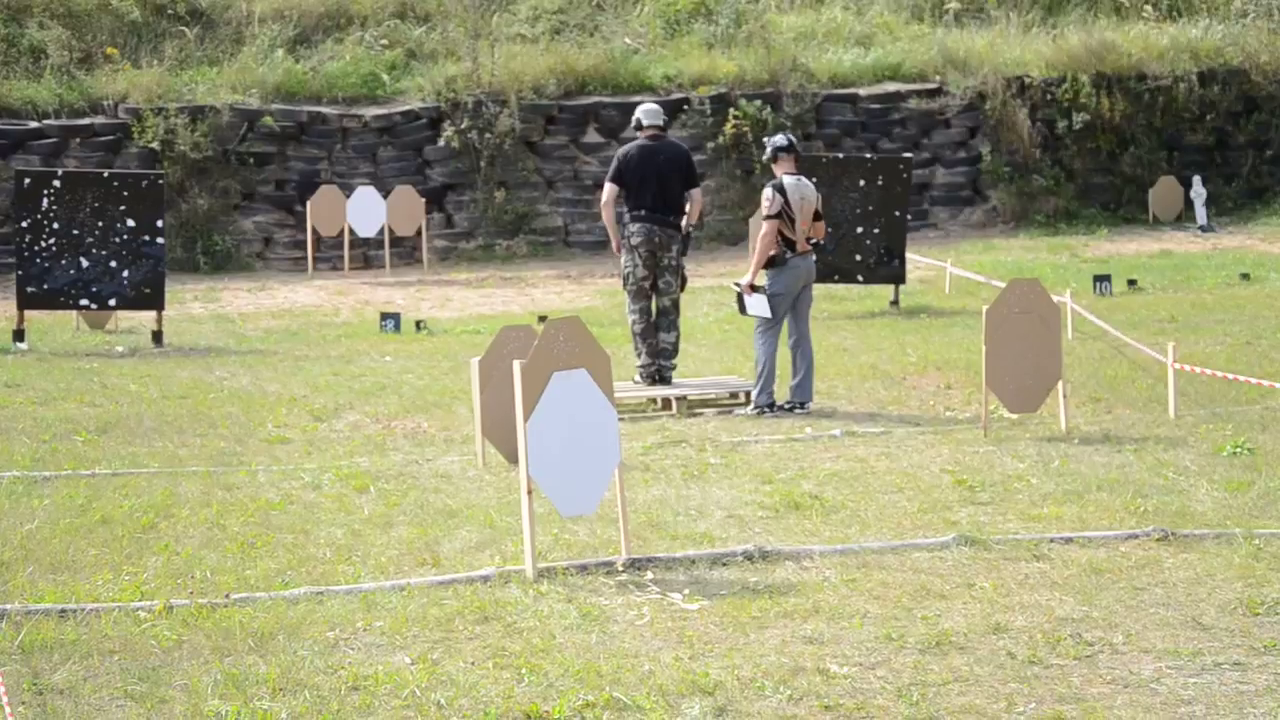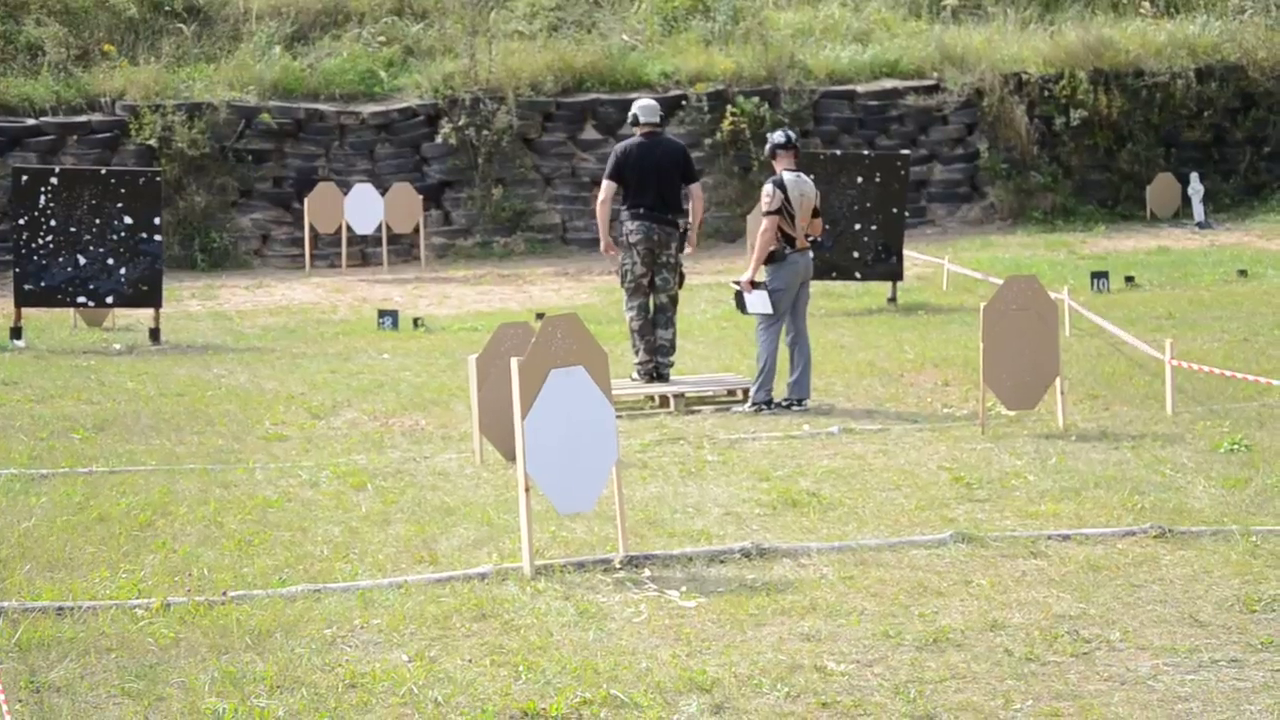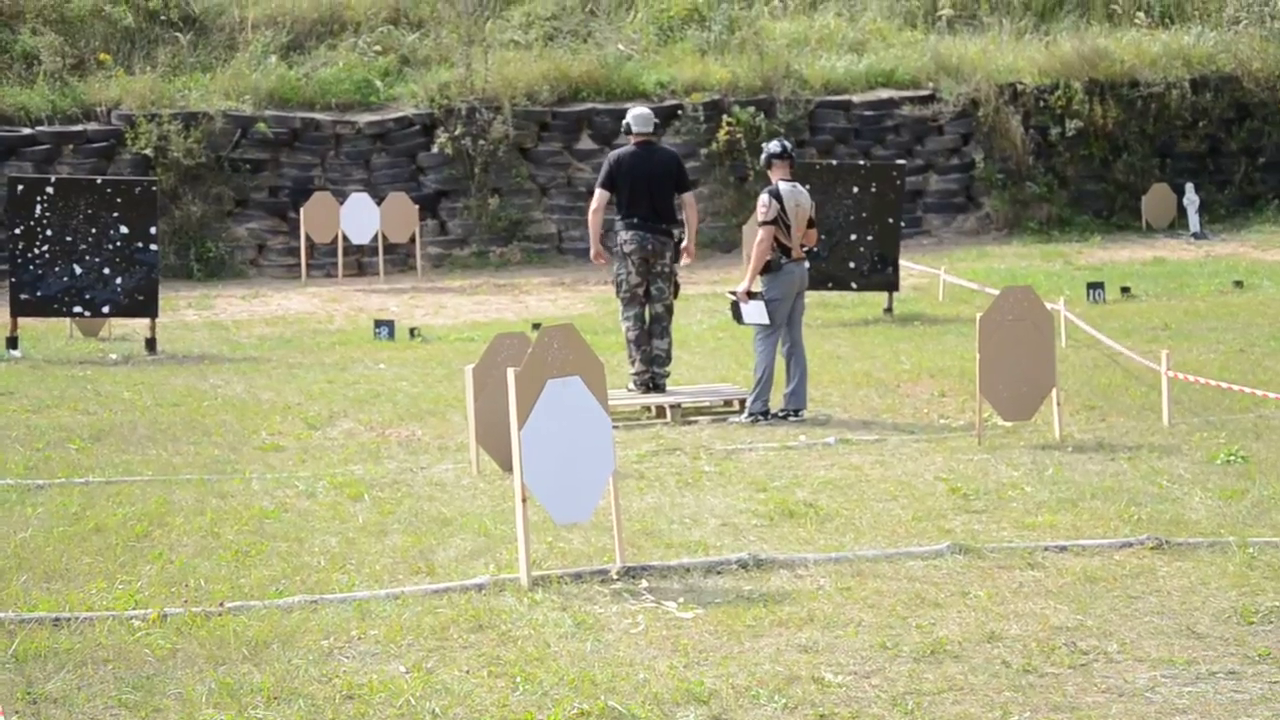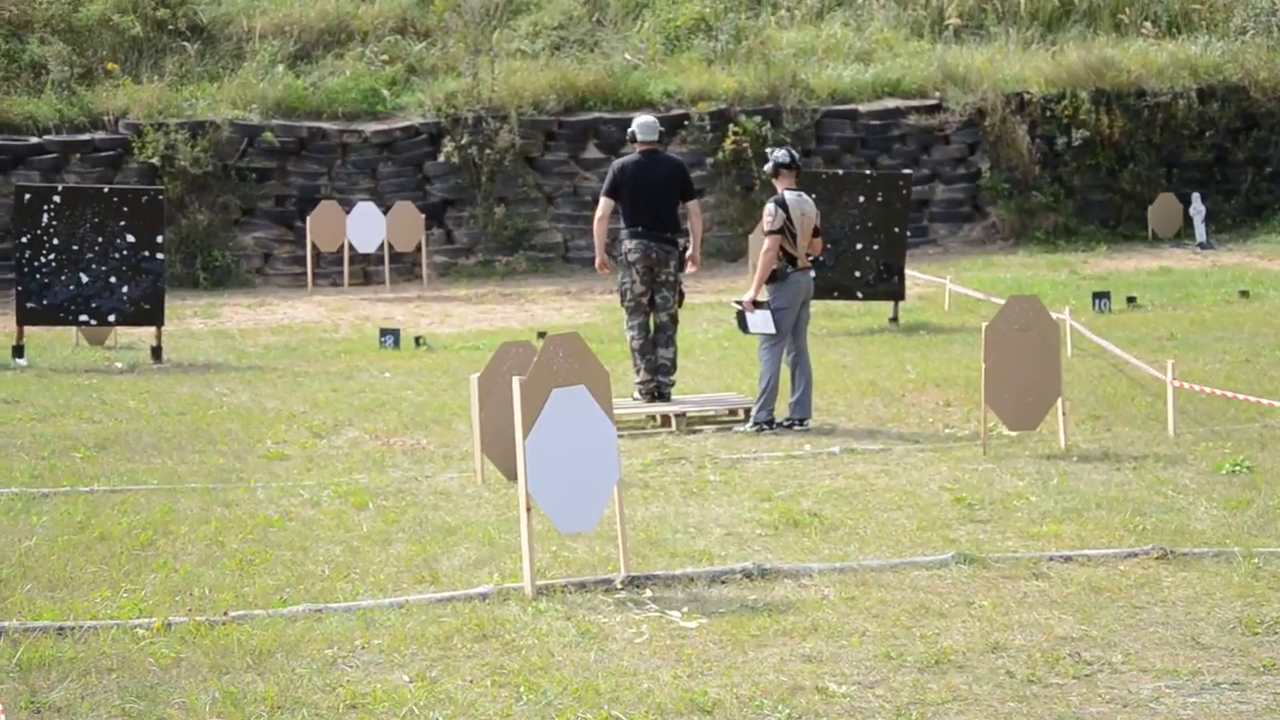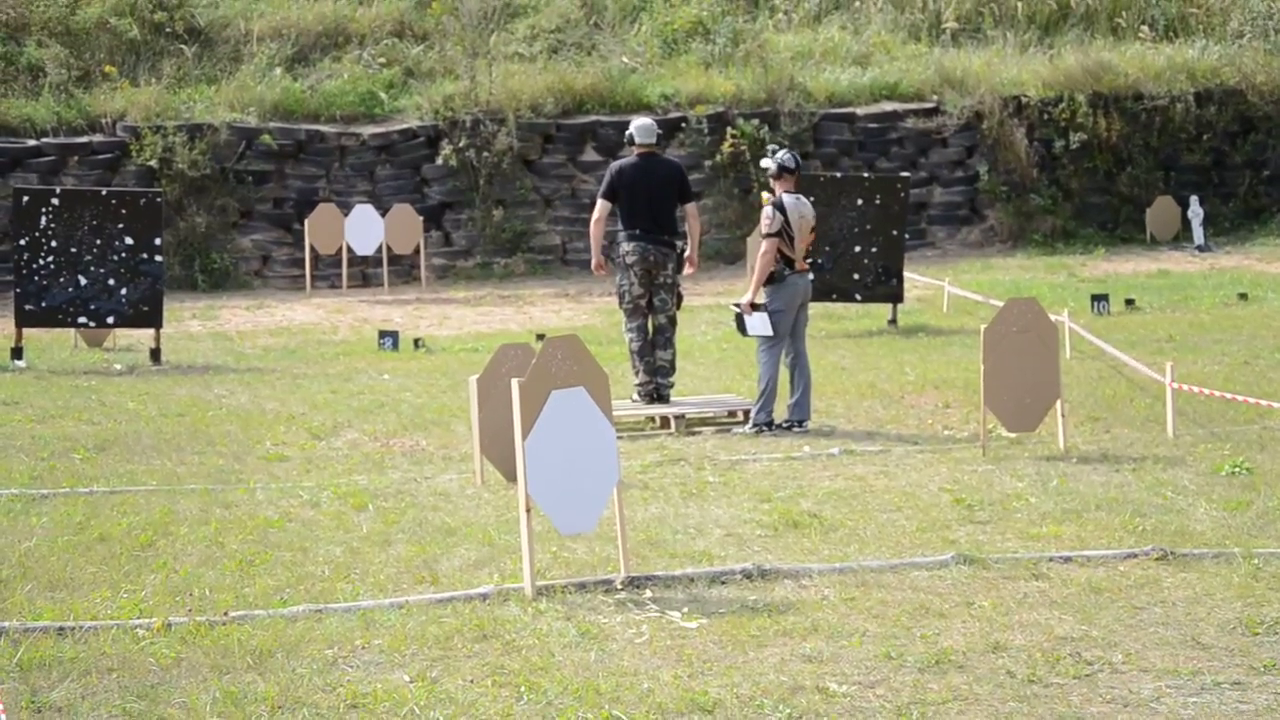
dt=0.4s
person 1, frame 1
left shoulder: (627, 152)
right shoulder: (680, 152)
left elbow: (607, 200)
right elbow: (696, 199)
left wrist: (615, 236)
right wrist: (684, 229)
left hip: (638, 231)
right hip: (670, 233)
left knee: (639, 303)
right knee: (669, 304)
left ankle: (647, 370)
right ankle: (665, 369)
person 1, frame 2
left shoulder: (623, 150)
right shoulder: (677, 149)
left elbow: (604, 198)
right elbow: (697, 195)
left wrist: (604, 236)
right wrist: (692, 231)
left hip: (635, 228)
right hip: (668, 229)
left knee: (637, 300)
right knee: (666, 301)
left ankle: (644, 367)
right ankle: (663, 366)
person 1, frame 3
left shoulder: (617, 158)
right shoulder: (671, 158)
left elbow: (597, 206)
right elbow: (689, 203)
left wrist: (594, 243)
right wrist: (690, 240)
left hip: (630, 238)
right hip: (663, 239)
left knee: (633, 310)
right knee: (661, 311)
left ankle: (641, 377)
right ankle: (659, 376)
person 1, frame 4
left shoulder: (621, 167)
right shoulder: (676, 167)
left elbow: (602, 215)
right elbow: (694, 212)
left wrist: (600, 252)
right wrist: (695, 249)
left hip: (635, 247)
right hip: (668, 247)
left knee: (637, 319)
right knee: (666, 320)
left ankle: (646, 386)
right ankle: (664, 385)
person 1, frame 5
left shoulder: (619, 169)
right shoulder: (674, 169)
left elbow: (598, 216)
right elbow: (692, 214)
left wrist: (596, 253)
right wrist: (693, 250)
left hip: (632, 249)
right hip: (666, 250)
left knee: (636, 321)
right knee: (665, 322)
left ankle: (645, 387)
right ankle: (663, 387)
person 2, frame 1
left shoulder: (774, 189)
right shoulder: (810, 188)
left elbow: (767, 234)
right elbow: (820, 231)
left wrist: (751, 273)
left hip: (784, 267)
right hip: (806, 264)
left knee: (766, 331)
right knee: (800, 332)
left ankle: (763, 400)
right ankle: (801, 398)
person 2, frame 2
left shoulder: (775, 185)
right shoulder: (809, 185)
left elbow: (768, 230)
right elbow: (817, 229)
left wrist: (751, 270)
left hip: (783, 263)
right hip: (804, 260)
left knee: (768, 328)
right knee: (797, 329)
left ankle: (761, 397)
right ankle: (798, 395)
person 2, frame 3
left shoulder: (770, 195)
right shoulder: (804, 196)
left elbow: (764, 240)
left wrist: (748, 280)
left hip: (779, 273)
right hip: (799, 270)
left knee: (766, 339)
right knee: (793, 339)
left ankle: (758, 407)
right ankle: (795, 405)
person 2, frame 4
left shoulder: (776, 205)
right shoulder: (809, 204)
left elbow: (770, 249)
left wrist: (754, 289)
left hip: (784, 282)
right hip: (805, 279)
left knee: (771, 348)
right knee: (798, 348)
left ankle: (763, 417)
right ankle: (800, 414)
person 2, frame 5
left shoulder: (774, 208)
right shoulder: (806, 206)
left elbow: (767, 253)
left wrist: (751, 293)
left hip: (782, 284)
right hip: (803, 281)
left knee: (769, 351)
right knee: (797, 351)
left ankle: (762, 419)
right ankle: (799, 416)
